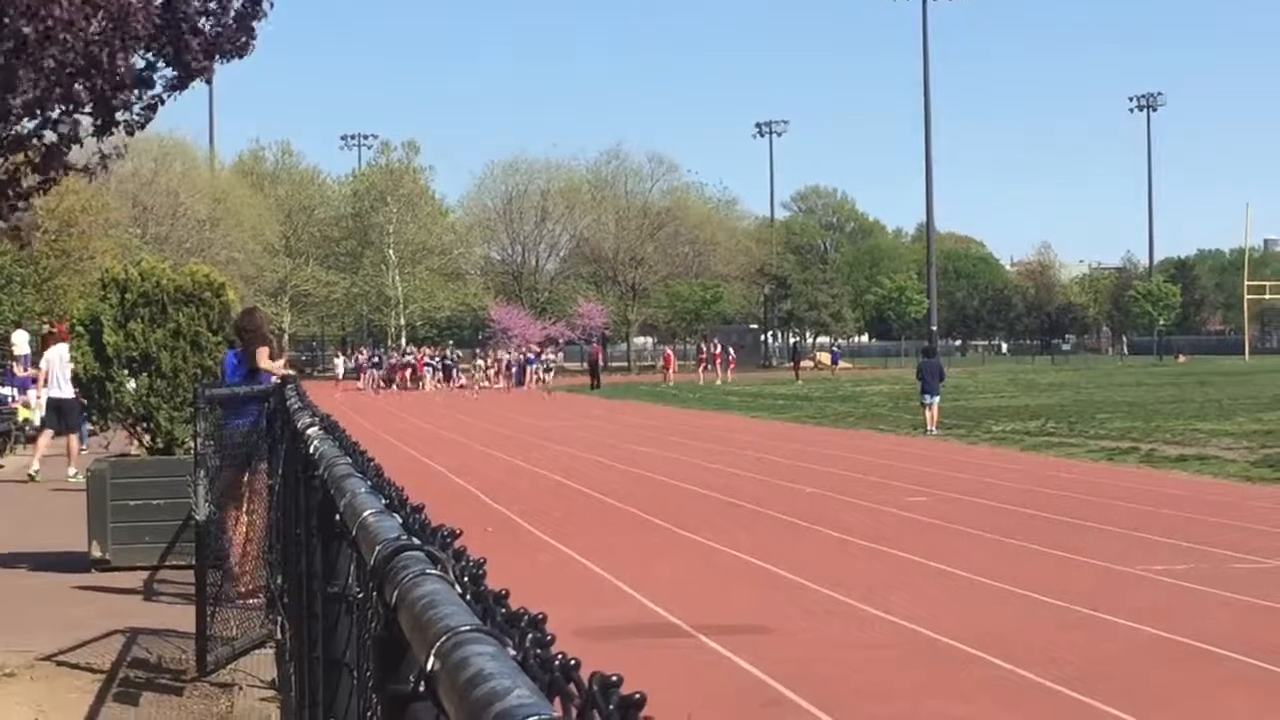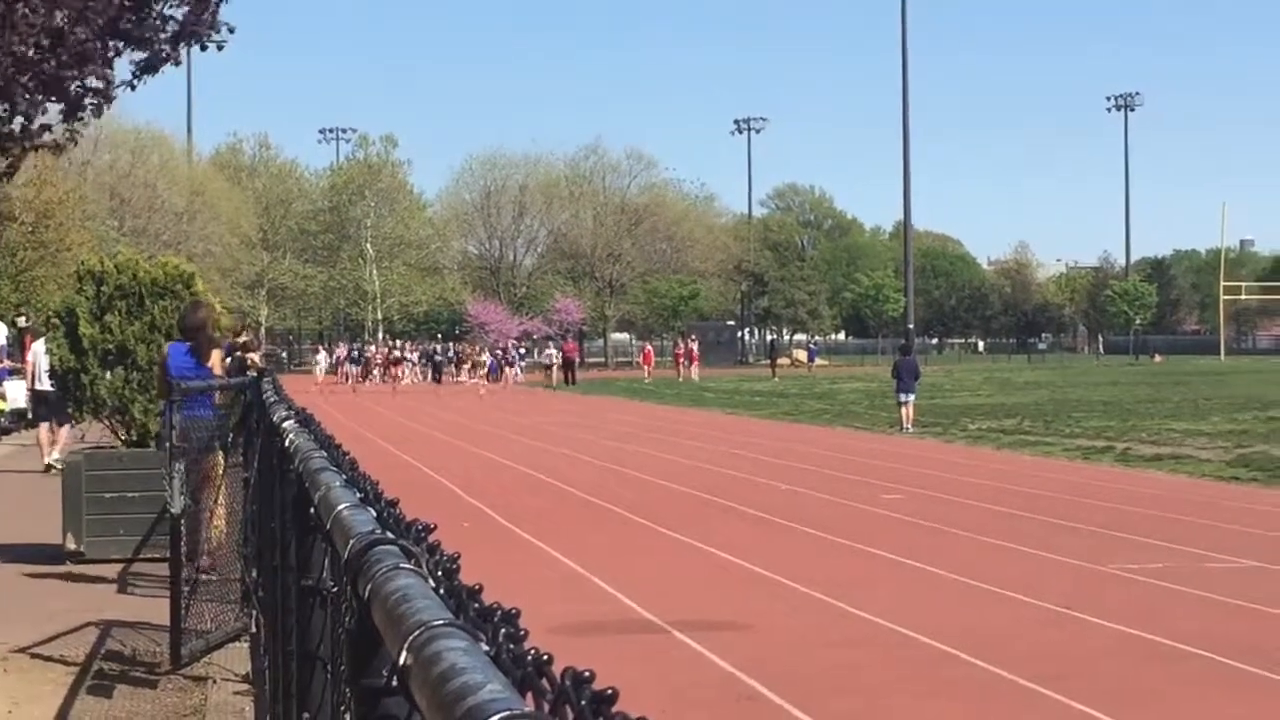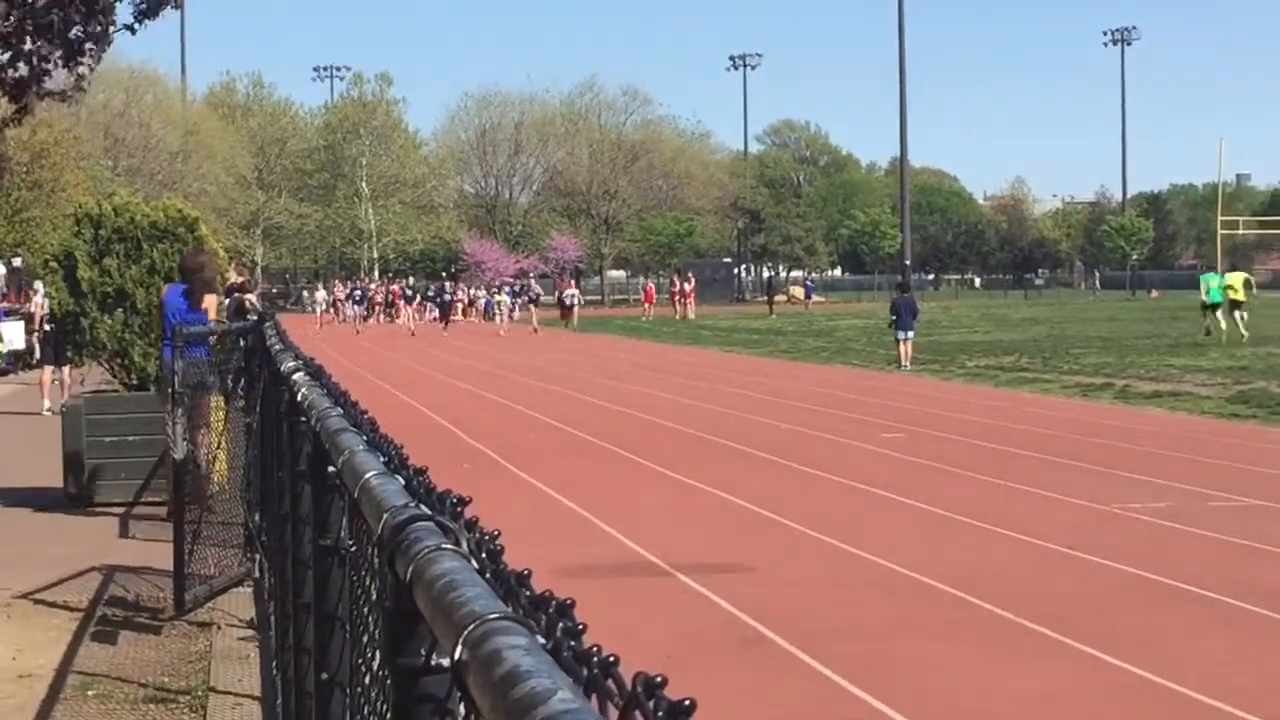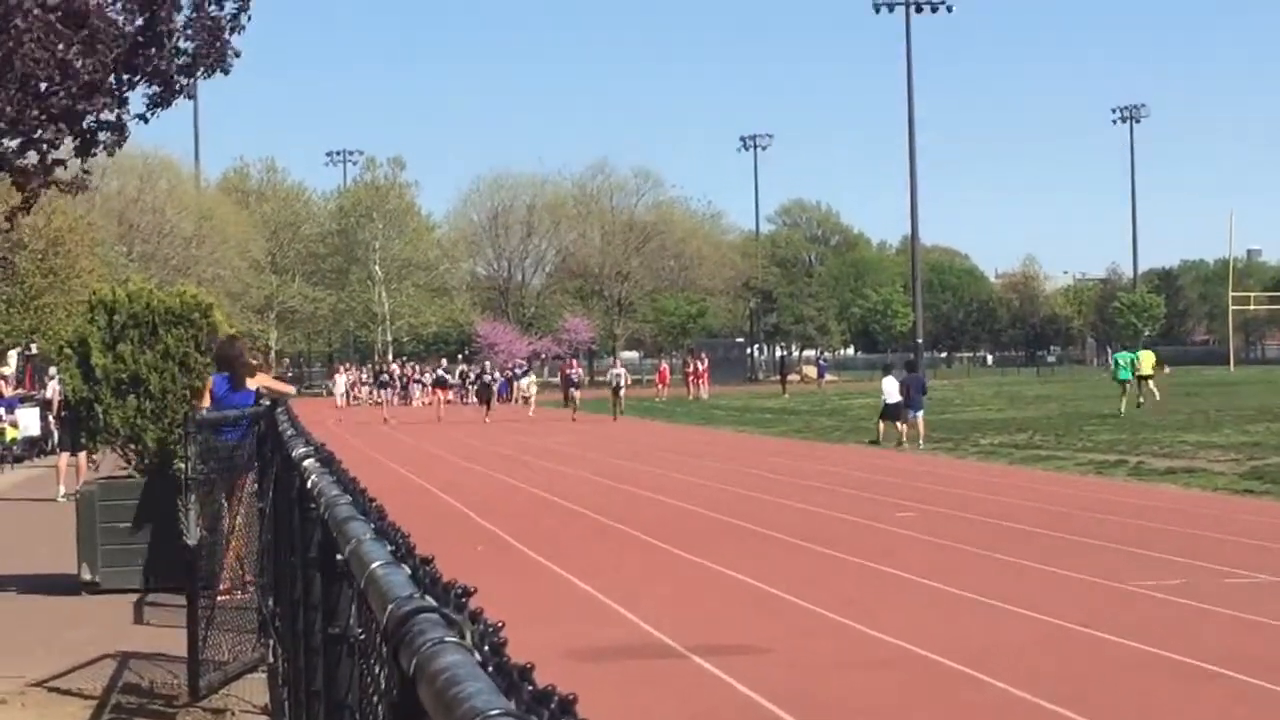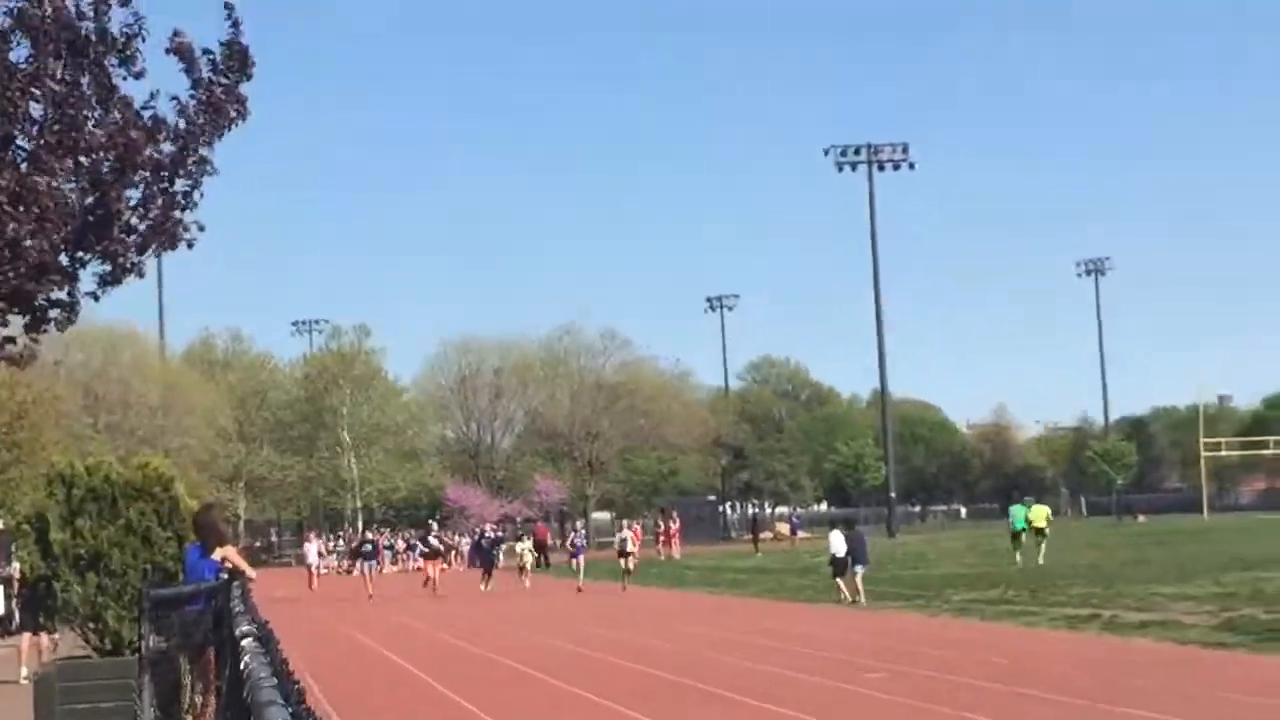
dt=1s
person 1, frame 1
left shoulder: (229, 356)
right shoulder: (260, 351)
right elbow: (262, 368)
right wrist: (281, 371)
left hip: (230, 431)
right hip: (256, 430)
left knee: (230, 501)
right knee: (256, 507)
left ankle: (232, 563)
right ankle: (248, 583)
person 1, frame 2
left shoulder: (169, 350)
right shoulder: (212, 352)
left elbow: (161, 391)
right elbow: (217, 395)
left hip: (177, 423)
right hip: (205, 423)
right knee: (208, 492)
left ankle: (184, 559)
right ankle: (202, 557)
person 1, frame 3
left shoulder: (167, 291)
right shoulder: (208, 297)
left elbow: (162, 328)
right elbow: (210, 336)
left hip: (170, 363)
right hip: (197, 364)
left knee: (175, 431)
right knee: (200, 427)
left ankle: (176, 501)
right ankle: (196, 483)
person 1, frame 4
left shoulder: (213, 381)
right shoulder: (253, 378)
left elbow: (203, 414)
right elbow: (290, 390)
right wrist: (266, 390)
left hip: (221, 449)
right hip: (244, 449)
left knee: (235, 510)
right knee: (238, 513)
left ankle: (242, 575)
right ankle: (226, 581)
person 1, frame 5
left shoulder: (189, 550)
right shoulder: (224, 550)
right elbow: (251, 575)
right wrist: (236, 564)
left knee: (197, 682)
right knee: (212, 687)
